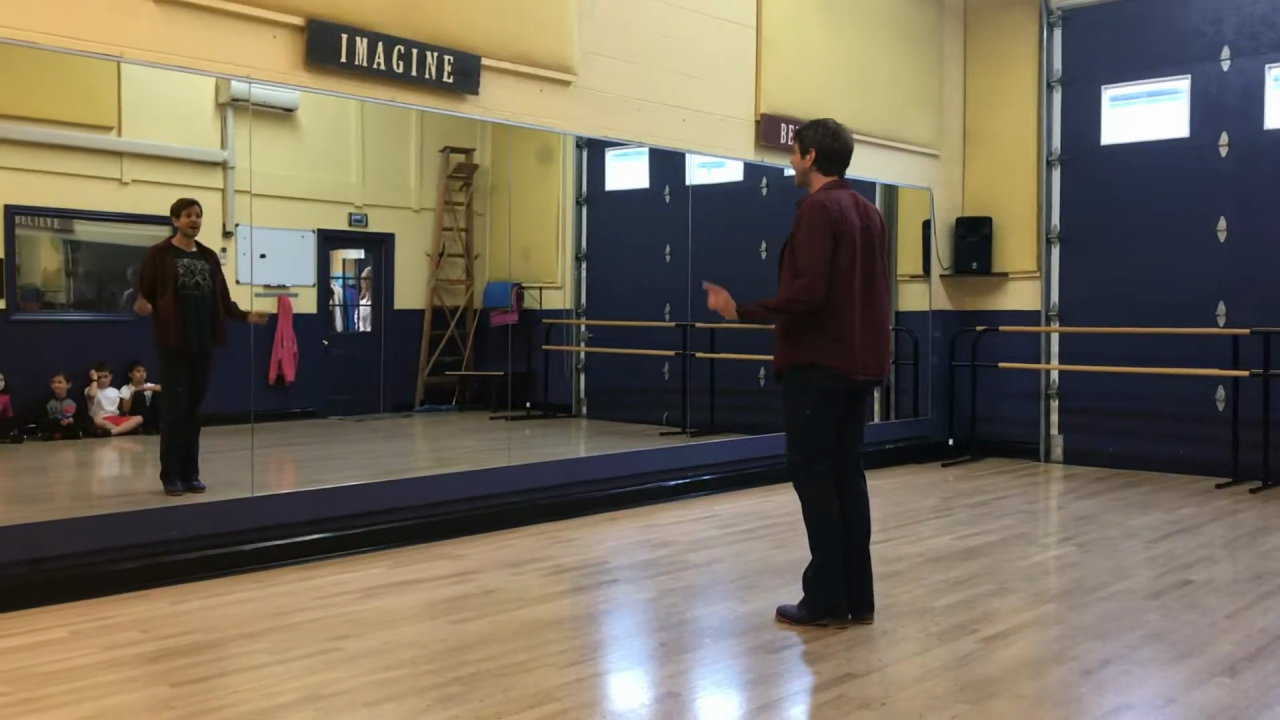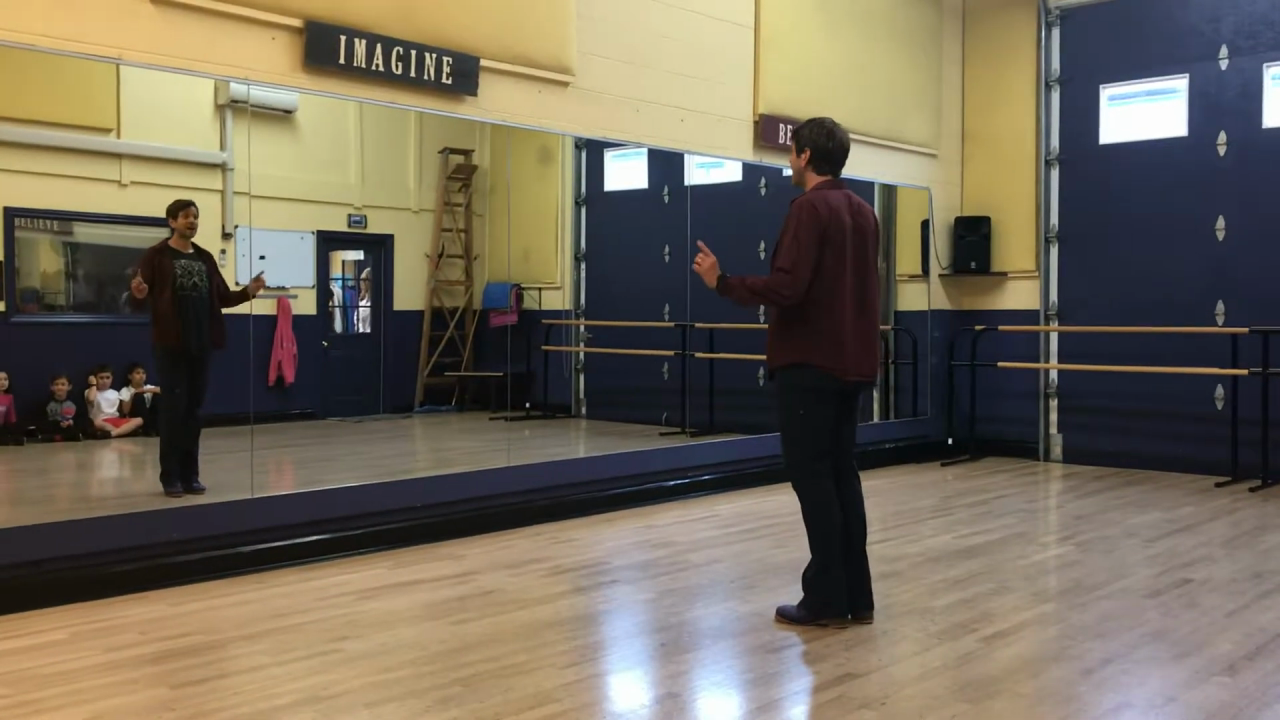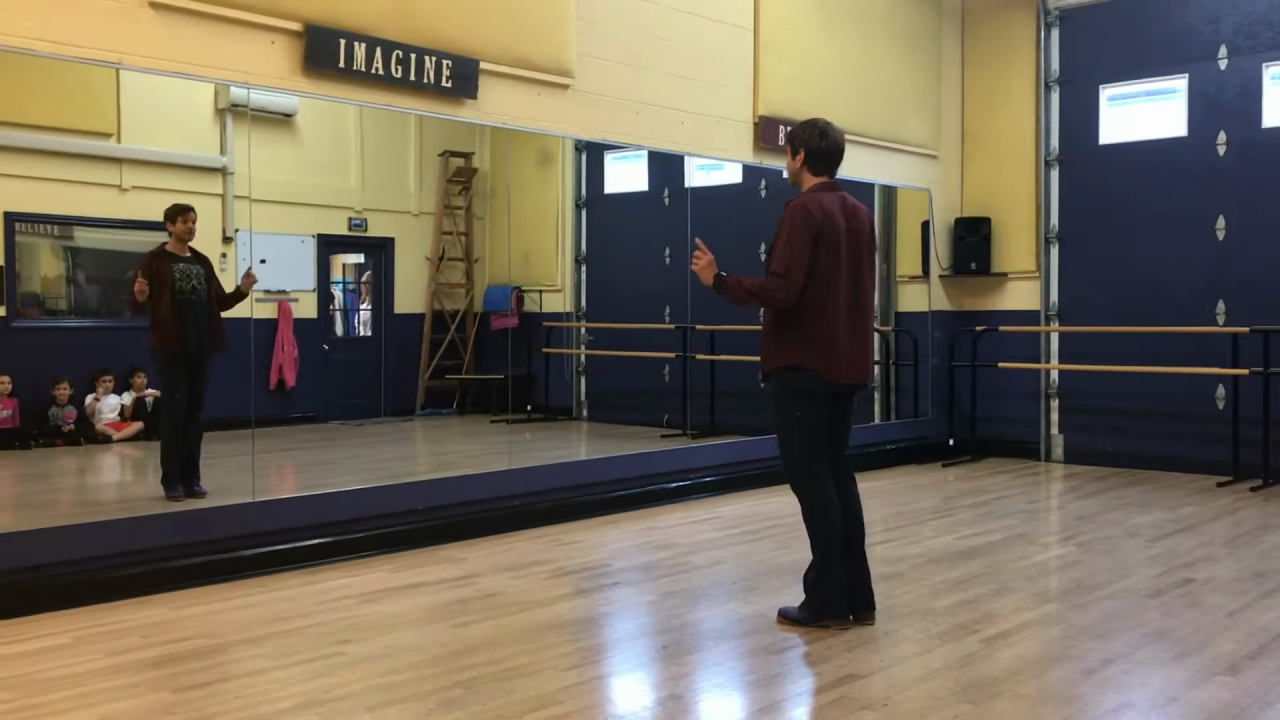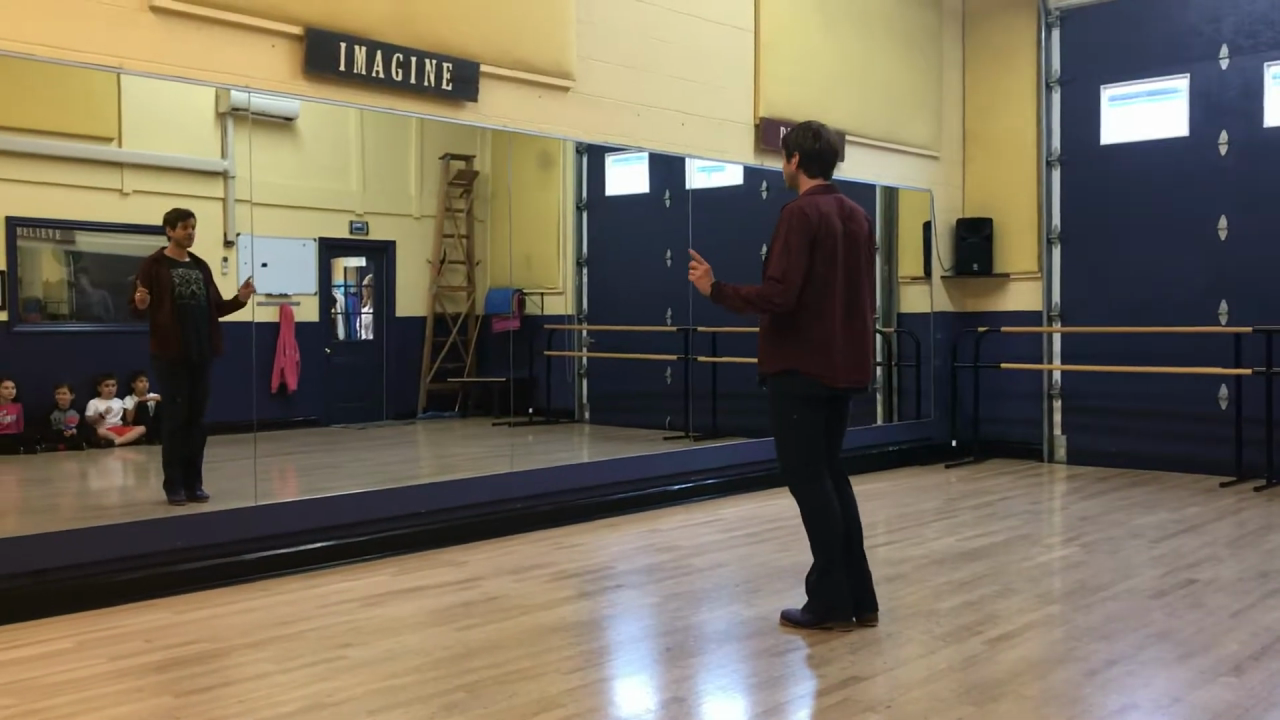
dt=0.2s
person 1, frame 1
left shoulder: (817, 208)
right shoulder: (868, 212)
left elbow: (804, 292)
left wrist: (741, 310)
left hip: (817, 364)
right hip: (860, 364)
left knee: (812, 475)
right knee: (847, 474)
left ankle: (826, 599)
right ankle: (857, 597)
person 1, frame 2
left shoulder: (809, 208)
right shoulder: (863, 212)
left elbow: (787, 286)
left wrist: (723, 282)
left hip: (808, 364)
right hip: (852, 364)
left knee: (811, 476)
right knee: (842, 474)
left ankle: (826, 599)
right ankle: (856, 596)
person 1, frame 3
left shoulder: (804, 210)
right shoulder: (860, 214)
left elbow: (781, 289)
left wrist: (718, 280)
left hip: (803, 366)
right hip: (845, 365)
left knee: (809, 478)
right knee: (837, 474)
left ankle: (828, 600)
right ankle: (857, 596)
person 1, frame 4
left shoulder: (800, 214)
right shoulder: (857, 217)
left elbow: (779, 294)
left wrist: (715, 289)
left hip: (800, 369)
right hip: (844, 367)
left knee: (808, 480)
right knee: (830, 475)
left ankle: (831, 603)
right ankle: (858, 597)
person 2, frame 1
left shoulder: (209, 257)
right shoulder: (159, 255)
left elbow: (222, 299)
right elbow: (146, 293)
left wrist: (245, 317)
right wrist: (145, 307)
left hip: (204, 344)
right hip: (172, 344)
left knee: (194, 408)
right knee: (175, 407)
left ankle: (190, 473)
right ankle: (171, 475)
person 2, frame 2
left shoulder: (205, 258)
right shoulder: (156, 256)
left elbow: (222, 297)
right elbow: (143, 297)
left wrist: (248, 292)
right wrist: (138, 294)
left hip: (202, 345)
right hip: (171, 345)
left knee: (193, 410)
right knee: (174, 408)
left ankle: (190, 474)
right ankle: (170, 476)
person 2, frame 3
left shoulder: (202, 262)
right shoulder: (154, 260)
left elbow: (219, 302)
right elbow: (140, 306)
left wrist: (242, 290)
right wrist: (140, 297)
left hip: (201, 348)
right hip: (170, 349)
left knee: (195, 413)
right knee: (175, 412)
left ankle: (191, 479)
right ankle: (172, 480)
person 2, frame 4
left shoulder: (201, 267)
right shoulder: (154, 266)
left elbow: (215, 308)
right elbow: (139, 312)
left wrist: (240, 299)
right wrist: (141, 305)
left hip: (201, 353)
right hip: (170, 354)
left knee: (197, 418)
right knee: (176, 417)
left ankle: (193, 482)
right ankle: (174, 485)
